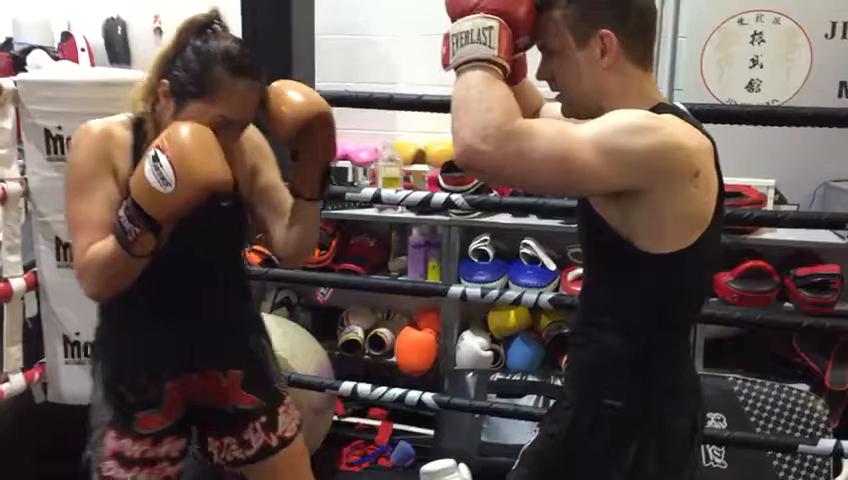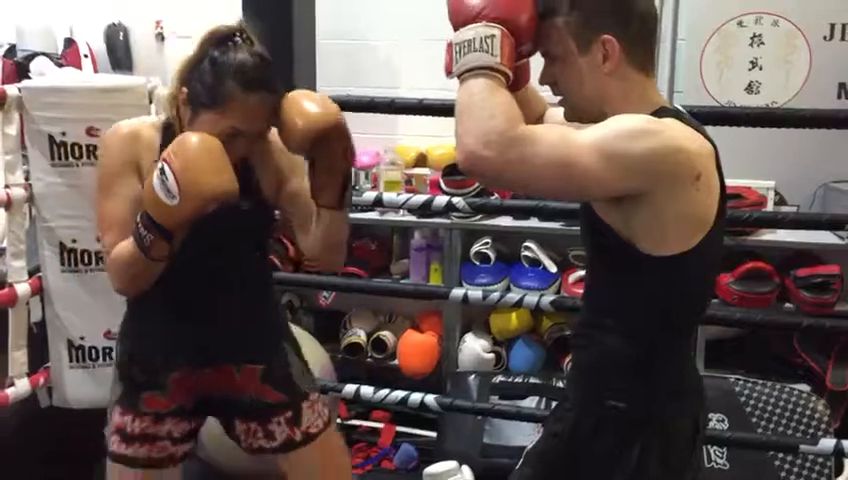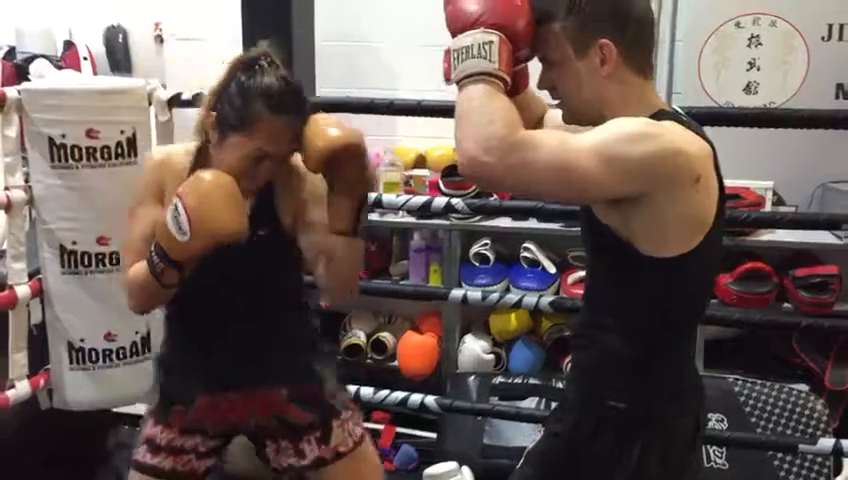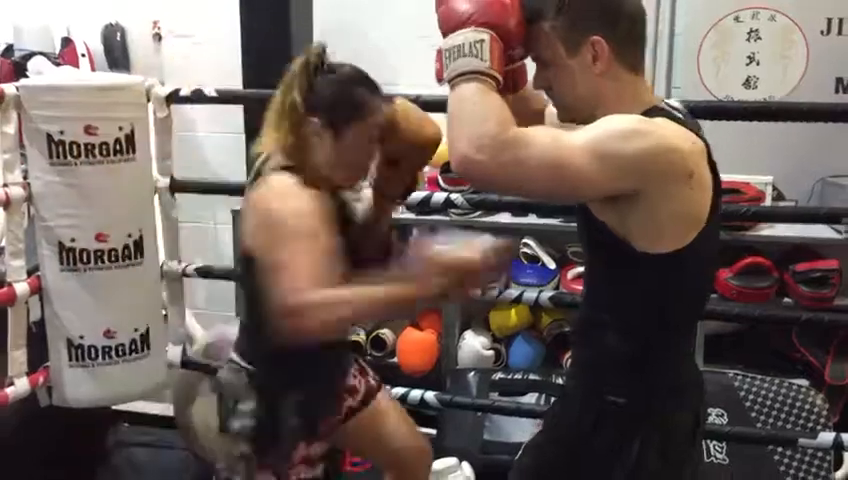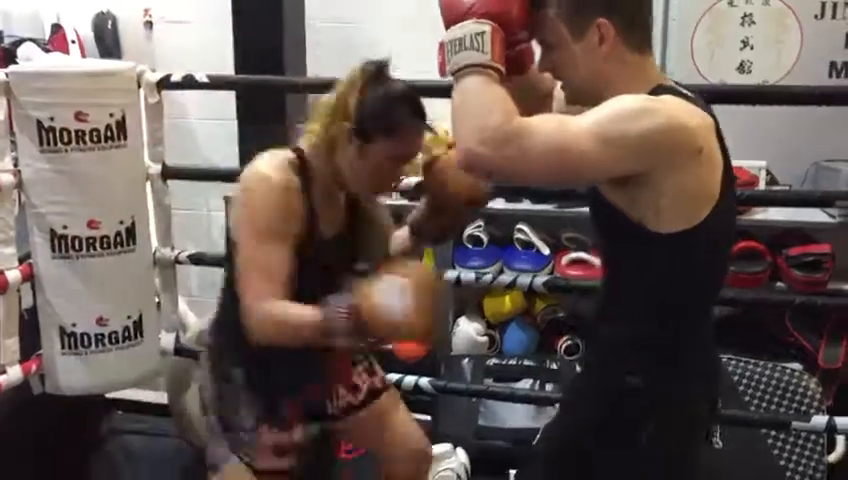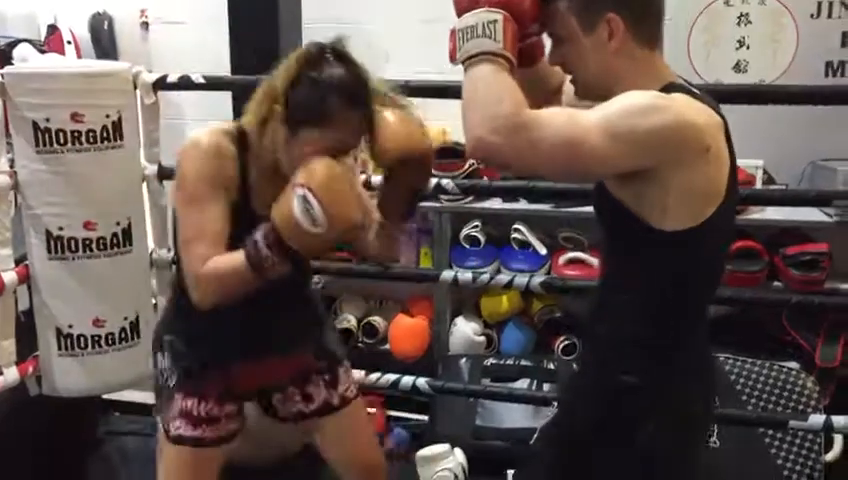
dt=0.2s
person 1, frame 1
left shoulder: (657, 143)
right shoulder: (642, 130)
left elbow: (482, 146)
right elbow: (528, 123)
left wrist: (478, 46)
right wrist: (505, 56)
left hip: (627, 417)
right hip: (636, 397)
person 1, frame 2
left shoulder: (659, 147)
right shoulder: (647, 133)
left elbow: (484, 151)
right elbow: (533, 127)
left wrist: (481, 50)
right wrist: (508, 62)
left hip: (629, 421)
right hip: (638, 399)
person 1, frame 3
left shoulder: (659, 150)
right shoulder: (647, 135)
left elbow: (486, 157)
right elbow: (534, 130)
left wrist: (480, 54)
right wrist: (507, 69)
left hip: (629, 420)
right hip: (640, 400)
person 1, frame 4
left shoulder: (651, 146)
right shoulder: (651, 129)
left elbow: (479, 155)
right elbow: (532, 124)
left wrist: (471, 53)
right wrist: (504, 65)
left hip: (630, 413)
right hip: (638, 395)
person 1, frame 5
left shoulder: (658, 125)
right shoulder: (664, 108)
left elbow: (486, 147)
right elbow: (538, 101)
left wrist: (474, 45)
right wrist: (510, 45)
left hip: (648, 392)
right hip: (652, 376)
person 1, frame 6
left shoulder: (668, 122)
right shoulder: (664, 107)
left elbow: (495, 137)
right elbow: (547, 98)
left hip: (643, 394)
right hip: (644, 376)
person 2, frame 1
left shoulder: (244, 147)
right shoulder: (101, 143)
left elbow: (294, 250)
right elbow: (94, 279)
left wrist: (310, 168)
right wrist: (148, 214)
left hip: (234, 357)
right hip: (139, 370)
person 2, frame 2
left shoulder: (273, 152)
right shoulder: (130, 143)
left elbow: (325, 256)
right elbow: (123, 277)
left wrist: (330, 175)
right wrist: (164, 220)
left hip: (256, 353)
right hip: (158, 361)
person 2, frame 3
left shoulder: (298, 181)
right shoulder: (165, 171)
left elbow: (340, 287)
right elbow: (137, 296)
left wrist: (345, 199)
right wrist: (175, 253)
left hip: (290, 377)
right hip: (192, 383)
person 2, frame 4
left shoulder: (315, 181)
right shoulder: (284, 198)
left elbow: (358, 254)
right elbow: (308, 315)
left wrist: (389, 189)
right wrist: (425, 280)
left hip: (327, 368)
right hip: (274, 391)
person 2, frame 5
left shoulder: (355, 185)
right shoulder: (272, 185)
left elbow: (384, 254)
right elbow: (264, 319)
left wrist: (428, 222)
right wrist: (353, 320)
left hip: (326, 359)
right hip: (251, 372)
person 2, frame 6
left shoulder: (325, 165)
right shoulder: (208, 153)
left elbow: (380, 248)
right elbow: (204, 284)
left wrist: (400, 190)
right wrist: (280, 241)
left hip: (295, 338)
right hip: (204, 352)
